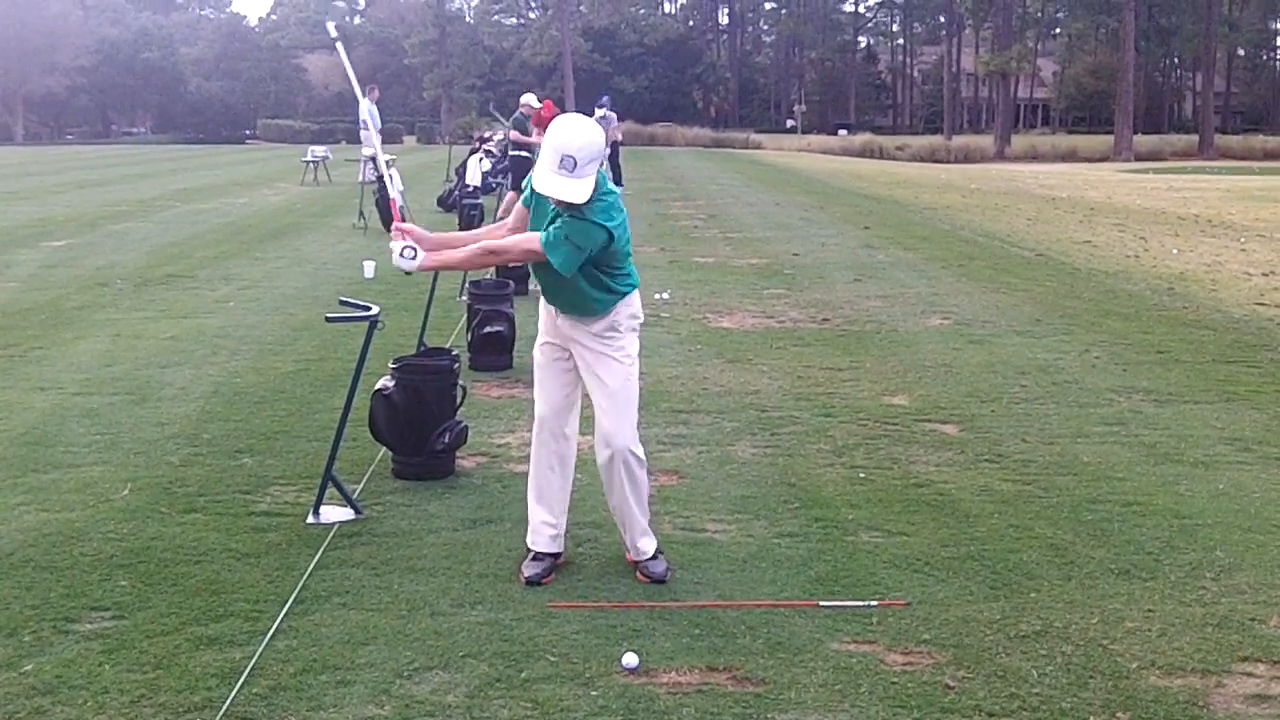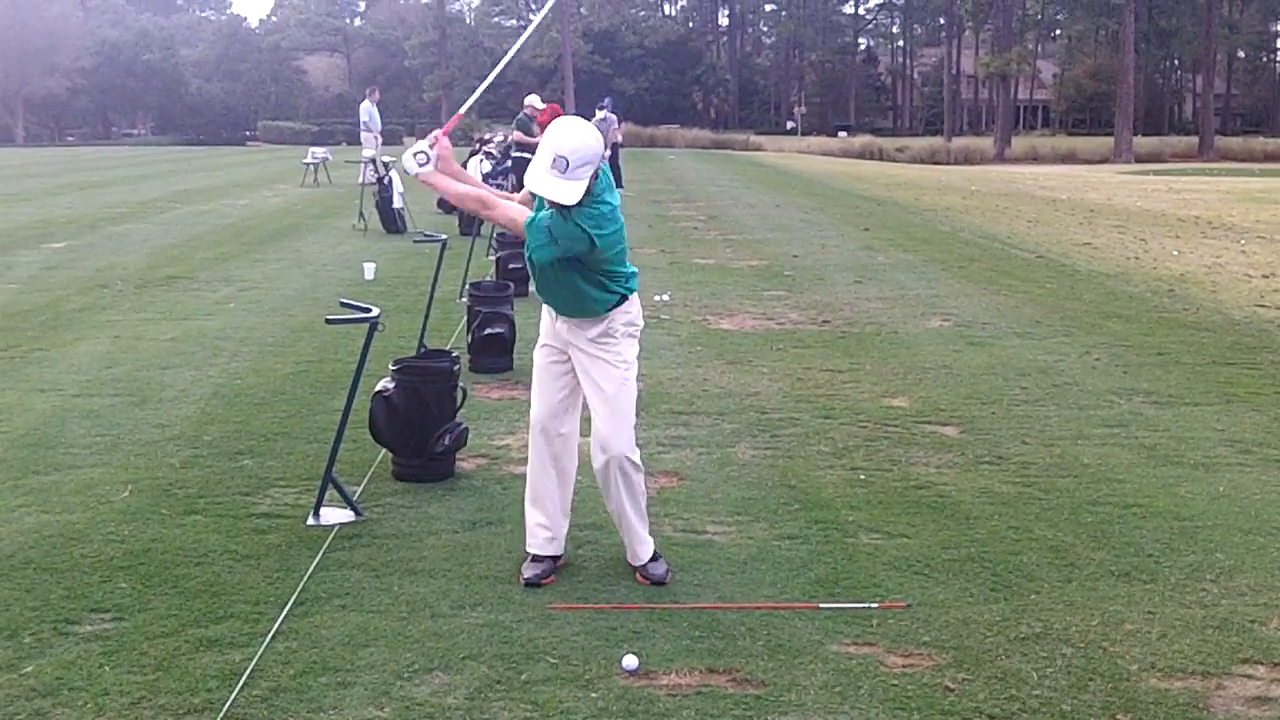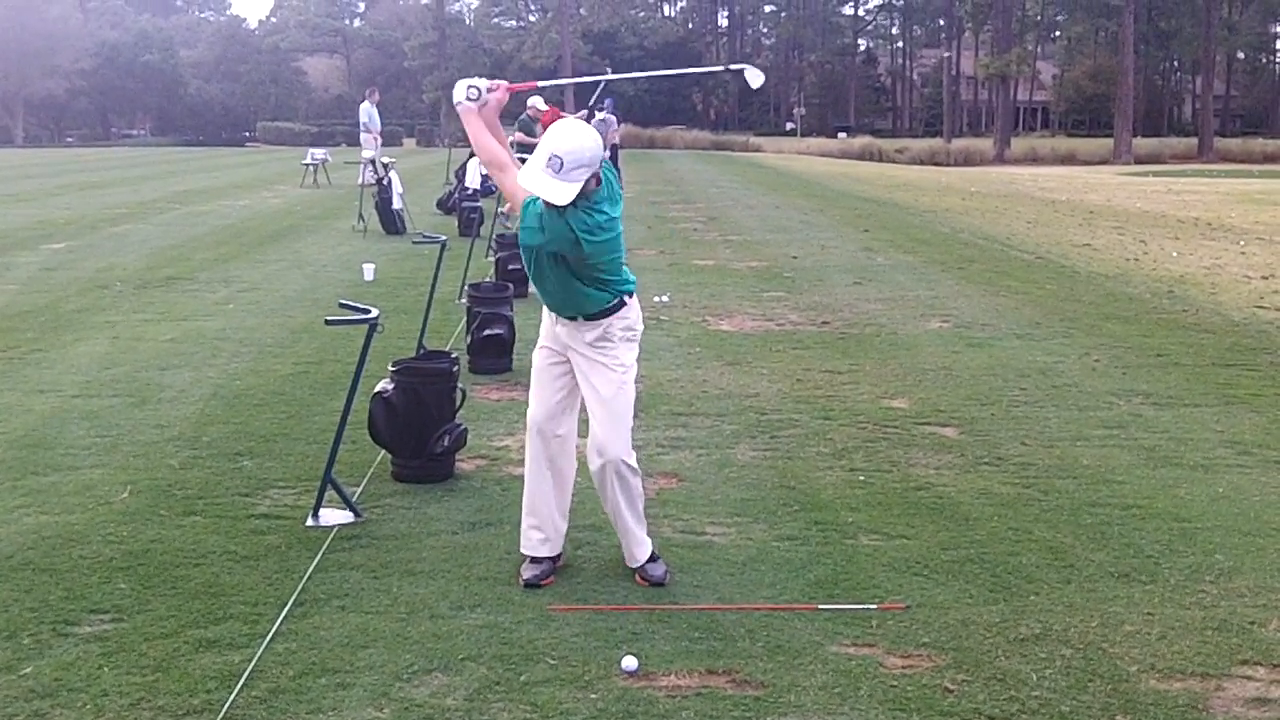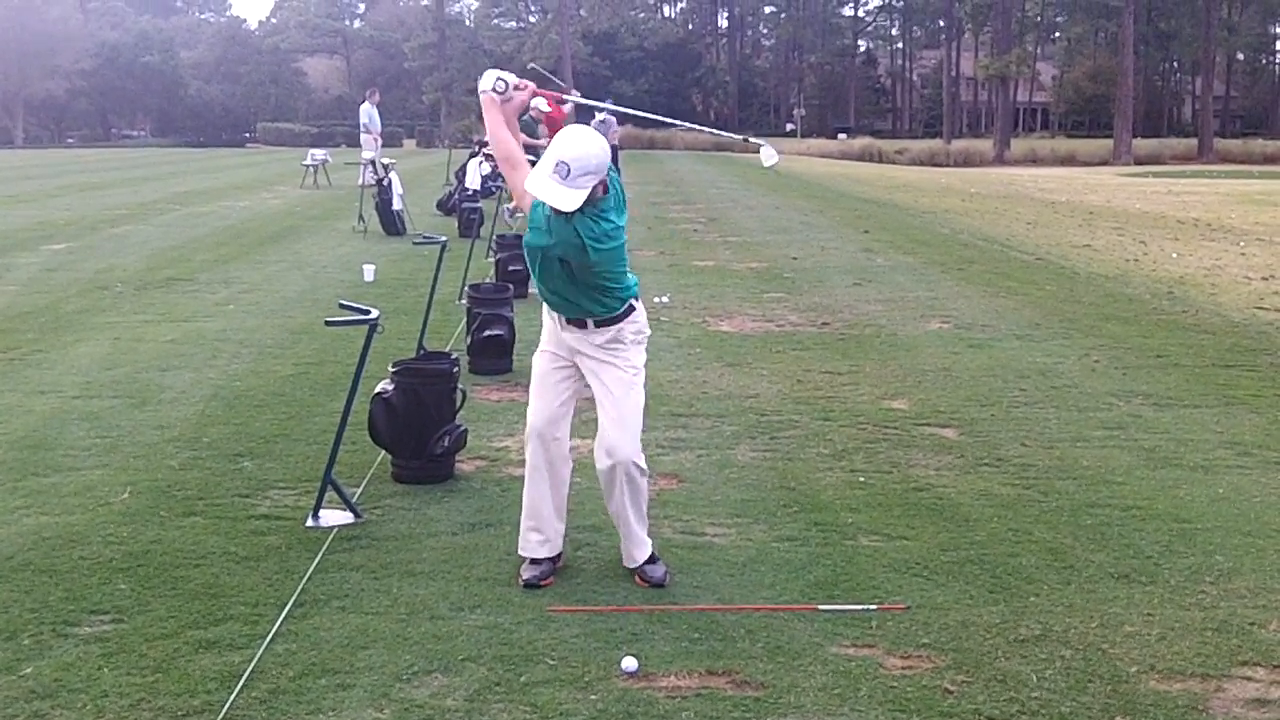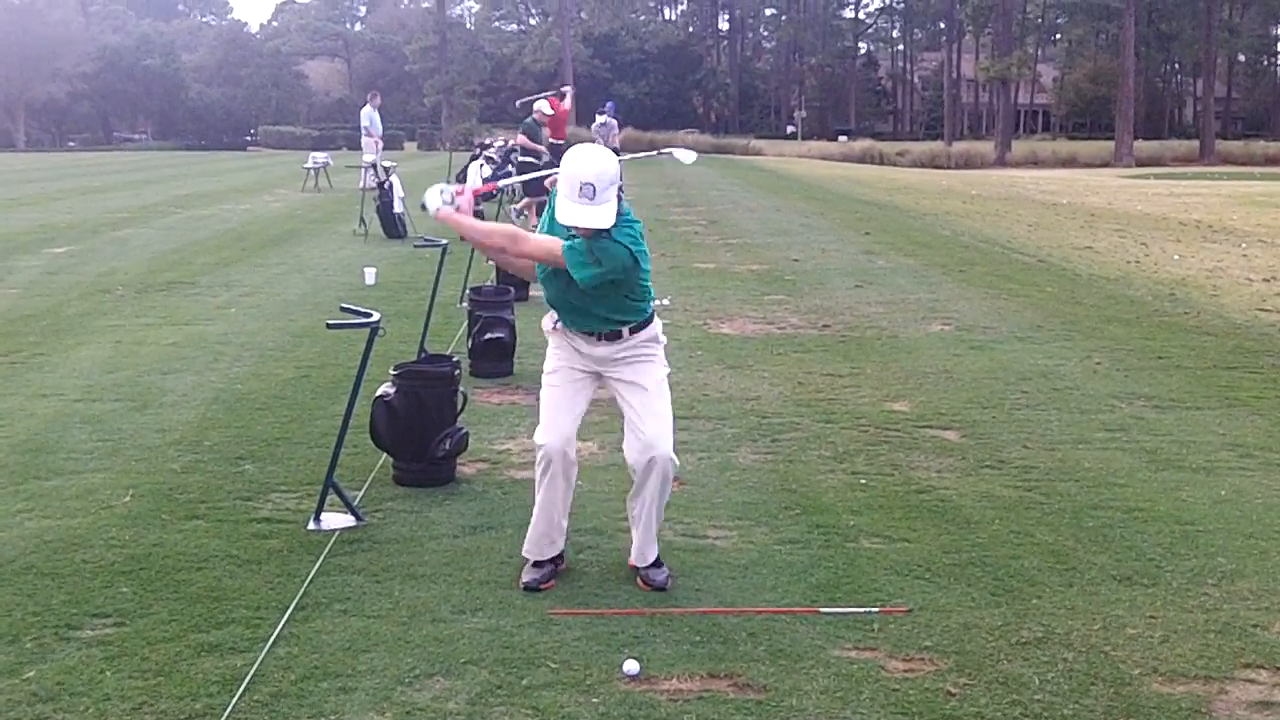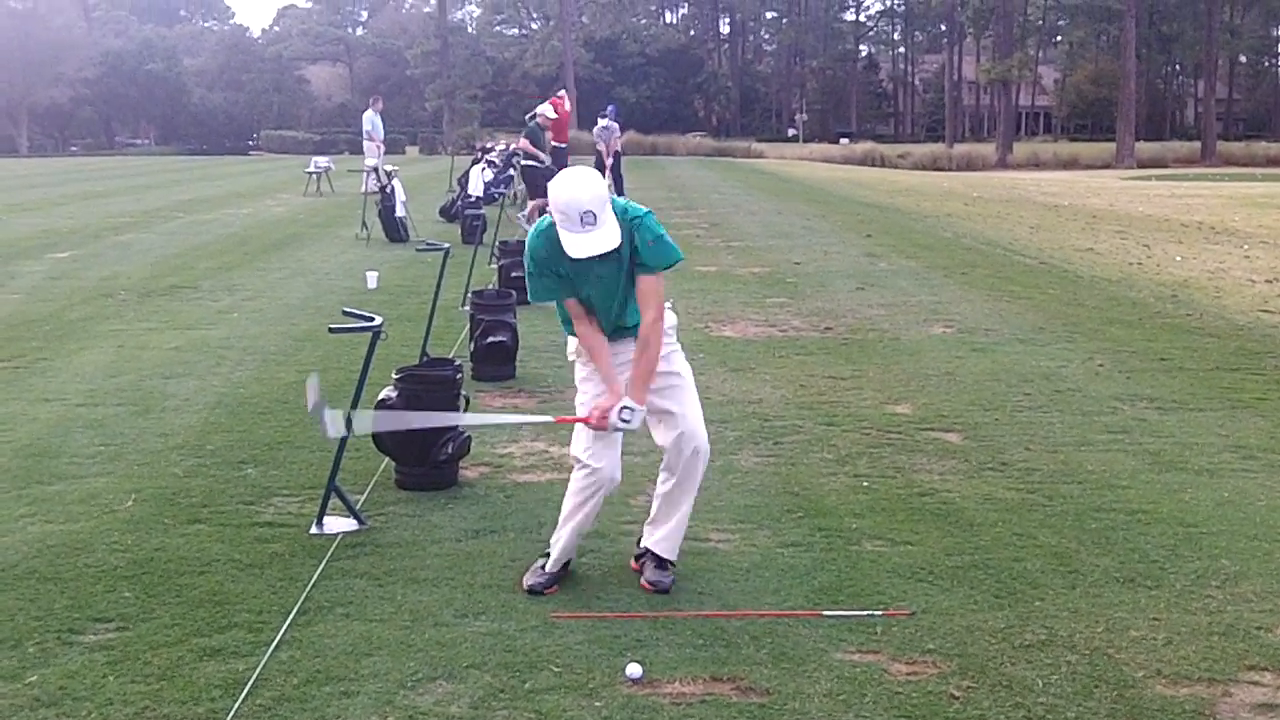
dt=0.1s
person 1, frame 1
left shoulder: (596, 220)
right shoulder: (546, 174)
left elbow: (506, 252)
right elbow: (510, 226)
left wrist: (430, 260)
right wrist: (433, 240)
left hip: (606, 322)
right hip: (557, 314)
left knee: (616, 439)
right knee: (550, 426)
left ankle: (643, 546)
right ankle: (545, 542)
person 1, frame 2
left shoulder: (584, 226)
right shoulder: (581, 169)
left elbow: (500, 212)
right elbow: (516, 200)
left wrist: (432, 177)
right wrist: (447, 162)
left hip: (604, 330)
right hip: (558, 320)
left knee: (612, 446)
right knee: (548, 429)
left ankle: (640, 550)
right ankle: (545, 547)
person 1, frame 3
left shoulder: (568, 225)
right shoulder: (595, 167)
left elbow: (505, 173)
right elbow: (518, 173)
left wrist: (471, 116)
right wrist: (488, 117)
left hip: (606, 331)
right hip: (558, 322)
left knee: (609, 448)
right knee: (544, 428)
left ankle: (639, 551)
right ankle: (542, 546)
person 1, frame 4
right shoulder: (587, 172)
left elbow: (517, 175)
left wrist: (492, 108)
left hip: (613, 335)
right hip: (563, 324)
left knee: (618, 452)
right knee: (541, 433)
left ankle: (640, 553)
right ankle: (542, 547)
person 1, frame 5
left shoulder: (620, 245)
right shoulder: (573, 197)
left elbow: (527, 247)
right elbow: (532, 263)
left wrist: (456, 219)
left hip: (632, 344)
right hip: (571, 340)
left knee: (655, 453)
right knee: (553, 445)
left ankle: (645, 554)
right ankle: (545, 552)
person 1, frame 6
left shoulder: (638, 222)
right shoulder: (543, 241)
left elbow: (652, 318)
right elbow: (583, 322)
left wrist: (635, 390)
right wrist: (609, 391)
left hip: (652, 345)
right hip: (600, 351)
left knee: (689, 444)
right knee: (597, 463)
left ankle: (654, 551)
right ankle: (558, 557)
